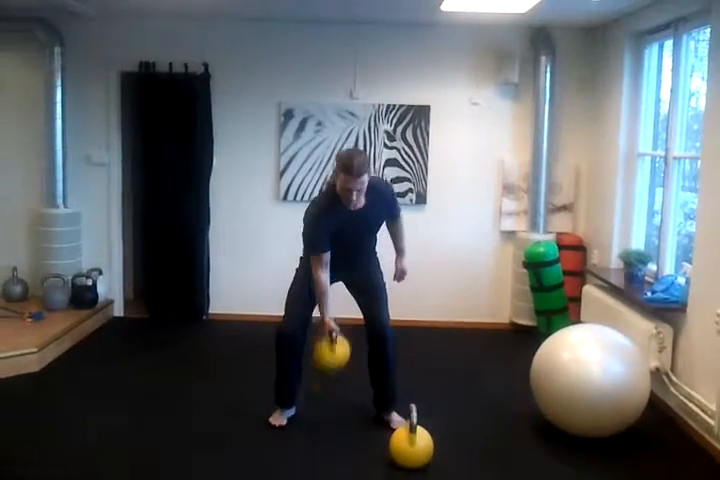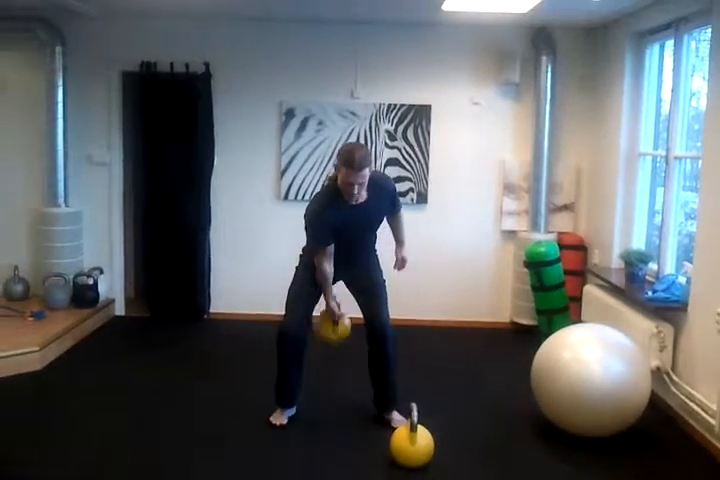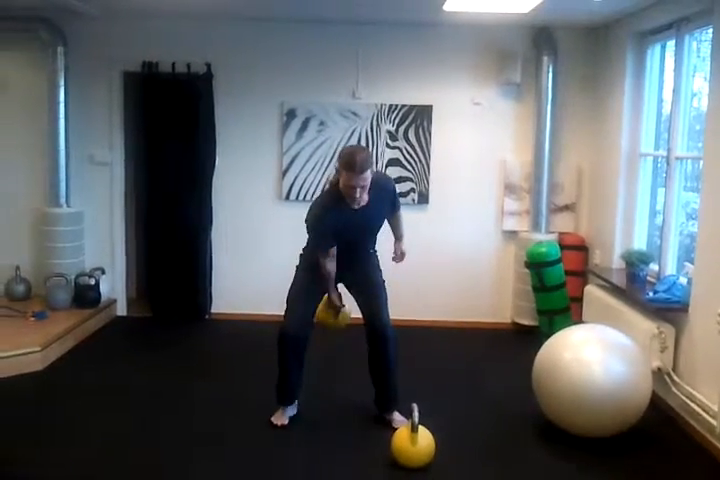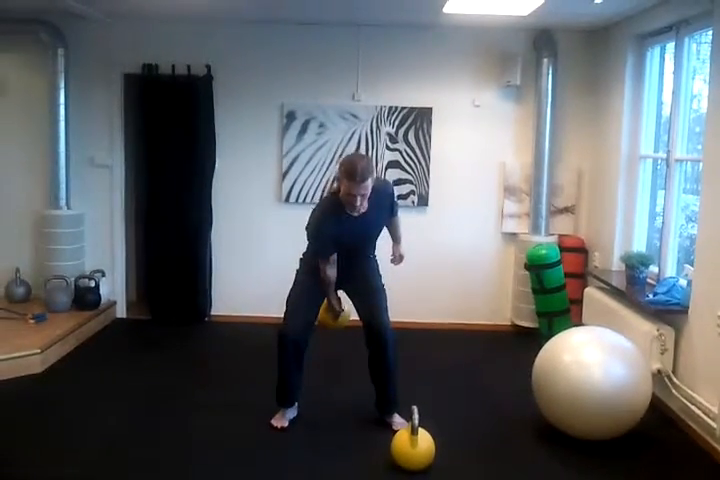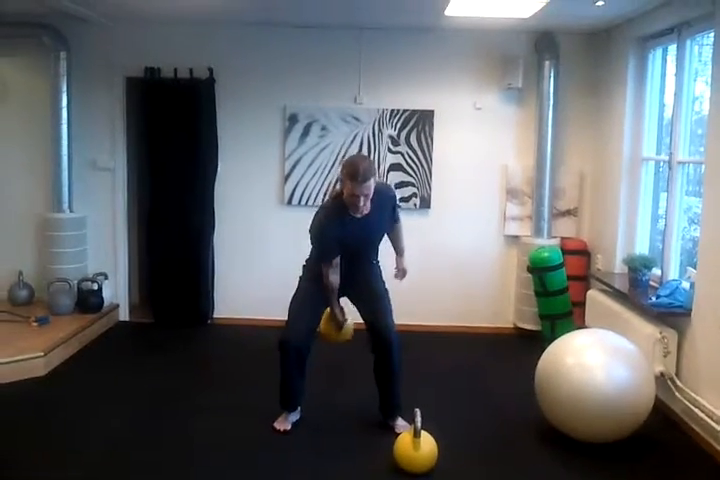
dt=0.1s
person 1, frame 1
left shoulder: (383, 191)
right shoulder: (319, 210)
left elbow: (395, 220)
right elbow: (320, 269)
left wrist: (401, 255)
right wrist: (325, 316)
left hip: (363, 262)
right hip: (320, 259)
left knee: (381, 329)
right knee: (290, 330)
left ankle: (386, 408)
right ankle: (285, 404)
person 1, frame 2
left shoulder: (384, 186)
right shoulder: (321, 206)
left elbow: (395, 213)
right elbow: (323, 260)
left wrist: (400, 246)
right wrist: (329, 300)
left hip: (363, 259)
right hip: (320, 260)
left knee: (381, 328)
right knee: (291, 330)
left ankle: (387, 407)
right ankle: (286, 403)
person 1, frame 3
left shoulder: (385, 186)
right shoulder: (323, 209)
left elbow: (394, 211)
right elbow: (326, 259)
left wrist: (400, 241)
right wrist: (332, 293)
left hip: (363, 260)
right hip: (319, 262)
left knee: (382, 328)
right knee: (292, 330)
left ankle: (388, 407)
right ankle: (287, 403)
person 1, frame 4
left shoulder: (384, 191)
right shoulder: (323, 217)
left elbow: (392, 216)
right elbow: (328, 266)
left wrist: (398, 243)
right wrist: (332, 297)
left hip: (363, 265)
right hip: (318, 267)
left knee: (381, 333)
right knee: (291, 334)
left ankle: (388, 410)
right ankle: (287, 405)
person 1, frame 5
left shoulder: (386, 195)
right shoulder: (326, 219)
left elbow: (394, 223)
right elbow: (331, 271)
left wrist: (400, 255)
right wrist: (334, 307)
left hip: (366, 271)
right hip: (321, 274)
left knee: (387, 337)
right knee: (293, 340)
left ankle: (391, 413)
right ankle: (290, 408)
